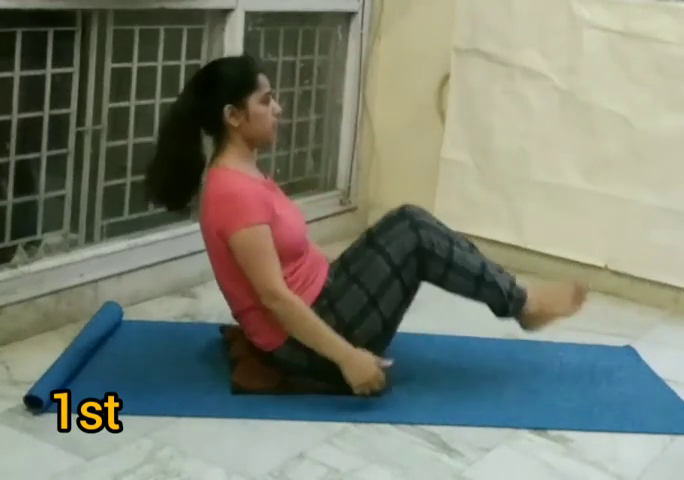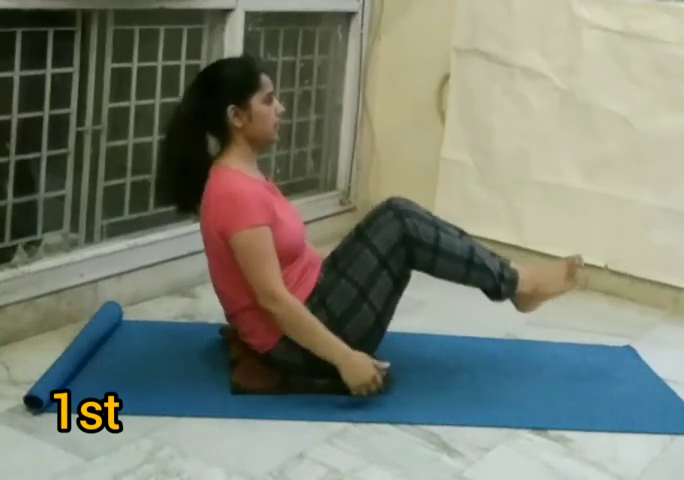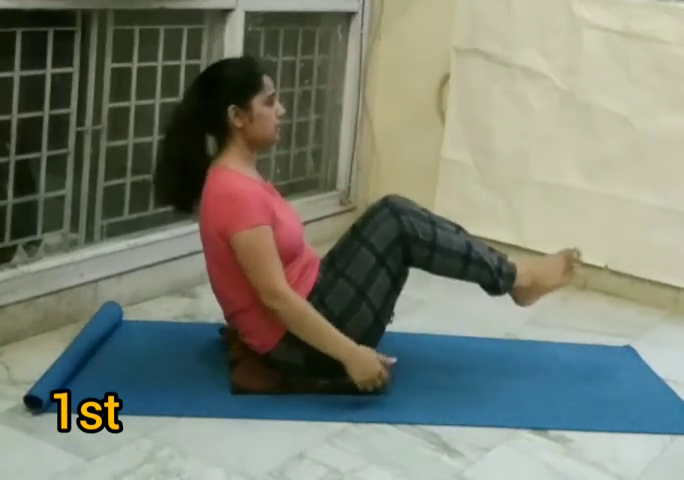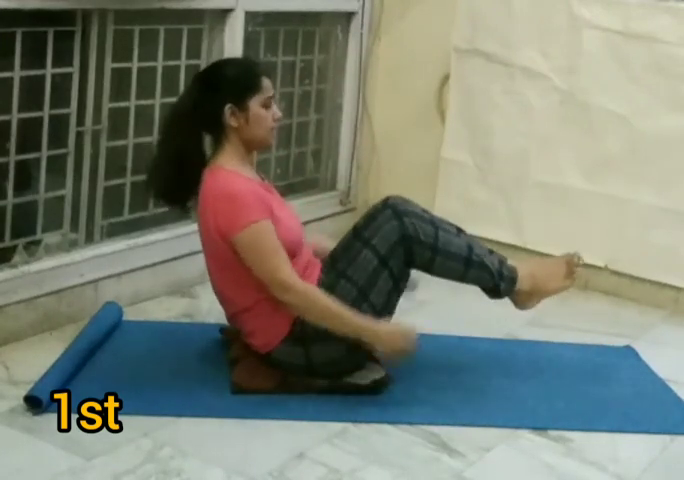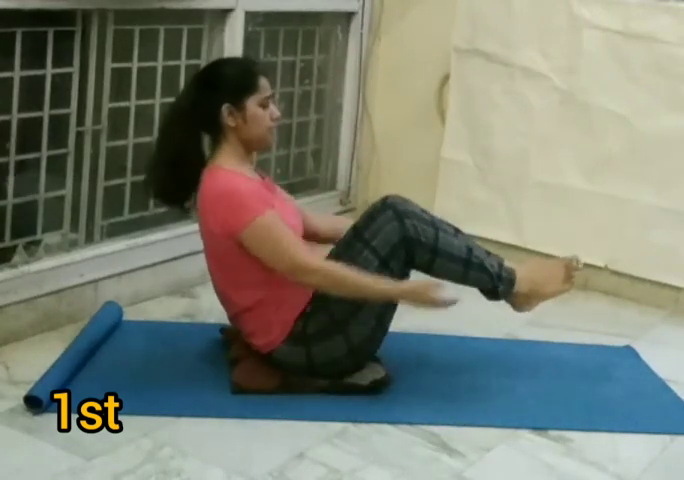
dt=0.2s
person 1, frame 1
left shoulder: (241, 175)
right shoulder: (234, 192)
right elbow: (274, 295)
left wrist: (350, 267)
right wrist: (347, 356)
left hip: (317, 304)
right hip: (302, 343)
left knee: (407, 223)
right knee: (412, 236)
left ankle: (514, 297)
right ankle: (521, 304)
person 1, frame 2
left shoulder: (239, 176)
right shoulder: (235, 193)
right elbow: (272, 297)
left wrist: (360, 285)
right wrist: (345, 358)
left hip: (311, 306)
right hip: (298, 343)
left knee: (397, 217)
right knee: (397, 222)
left ankle: (507, 280)
right ankle: (514, 284)
person 1, frame 3
left shoulder: (236, 177)
right shoulder: (234, 194)
right elbow: (275, 295)
left wrist: (367, 283)
right wrist: (350, 353)
left hip: (307, 313)
right hip: (297, 342)
left knee: (394, 217)
right knee: (395, 222)
left ankle: (506, 274)
right ankle: (513, 278)
person 1, frame 4
left shoulder: (236, 177)
right shoulder: (231, 192)
left elbow: (294, 247)
right elbow: (284, 286)
left wrist: (376, 261)
right wrist: (370, 331)
left hip: (305, 316)
right hip: (302, 340)
left knee: (394, 217)
right knee: (397, 223)
left ankle: (508, 277)
right ankle: (514, 282)
person 1, frame 5
left shoulder: (240, 176)
right shoulder: (230, 191)
left elbow: (310, 225)
right elbow: (304, 268)
left wrist: (377, 237)
right wrist: (400, 290)
left hip: (305, 313)
right hip: (303, 341)
left knee: (394, 216)
right knee: (397, 221)
left ankle: (505, 279)
right ankle: (511, 284)
